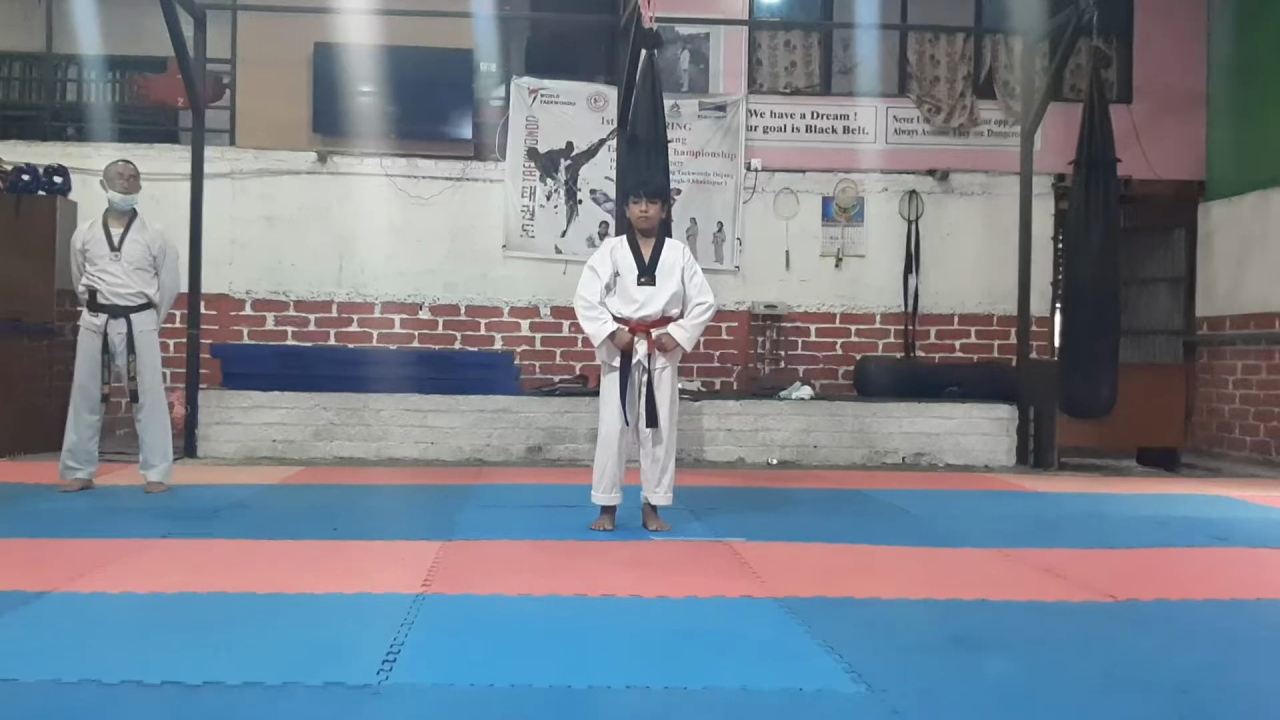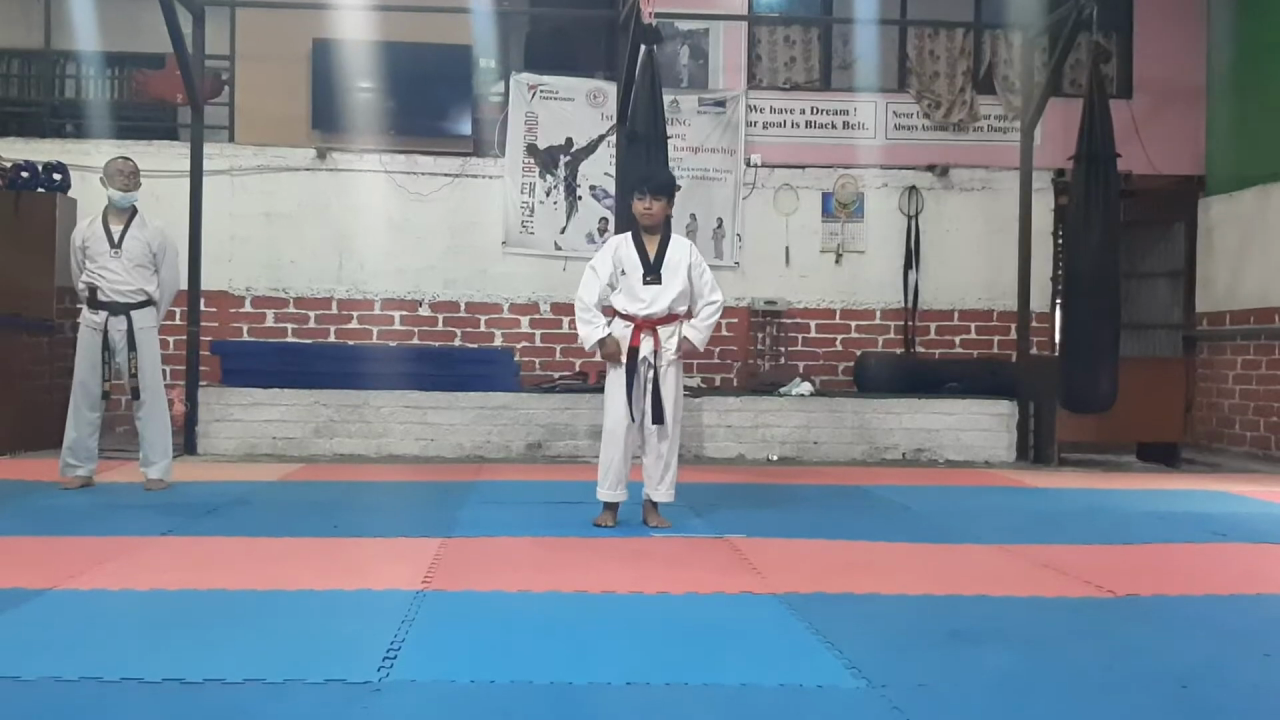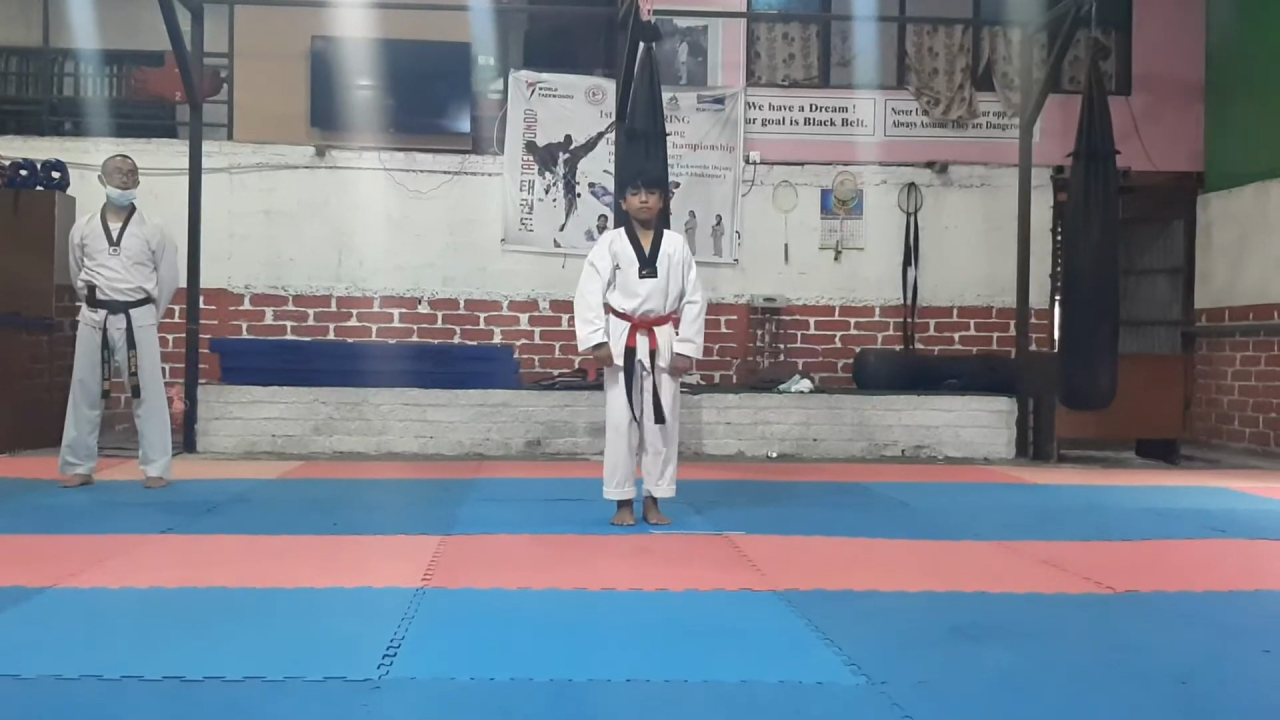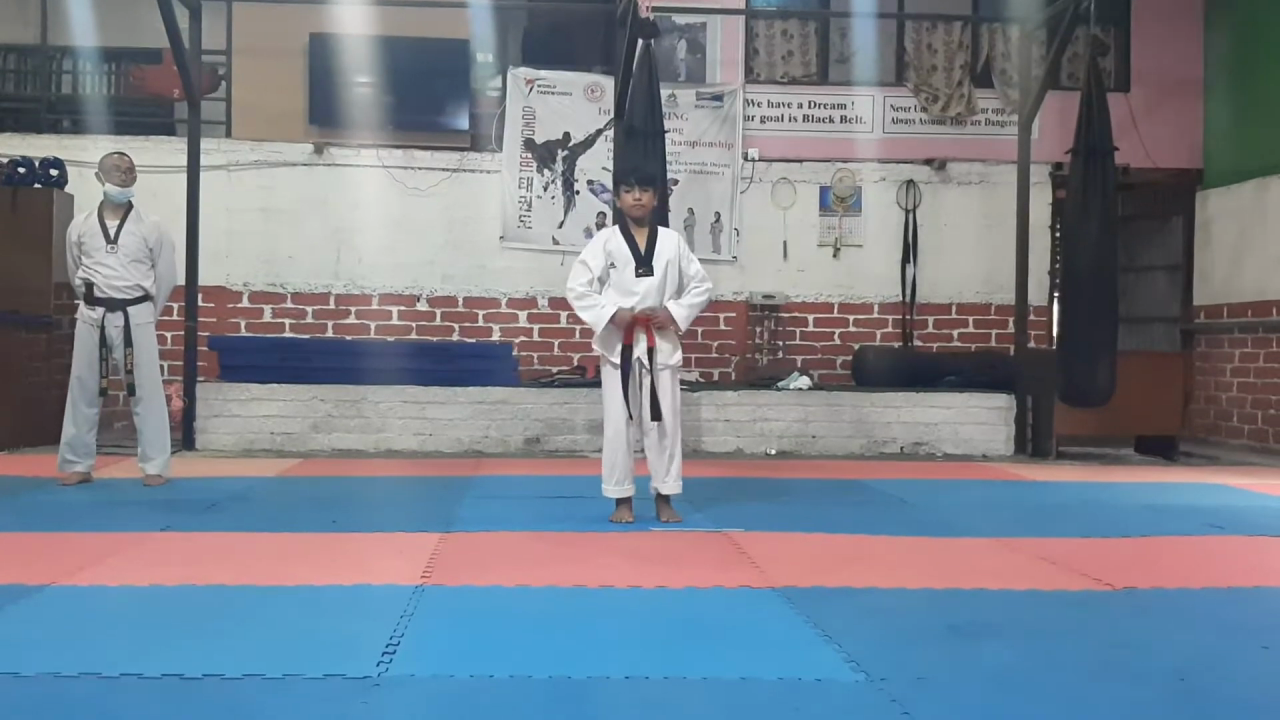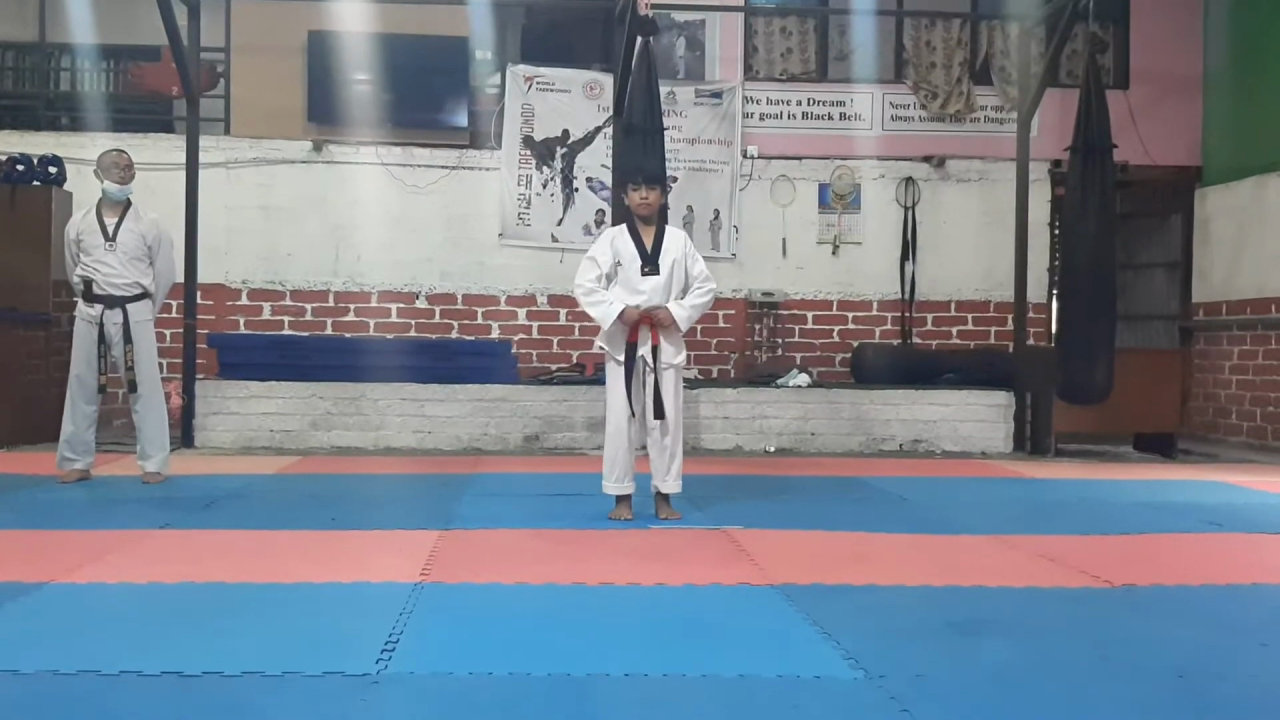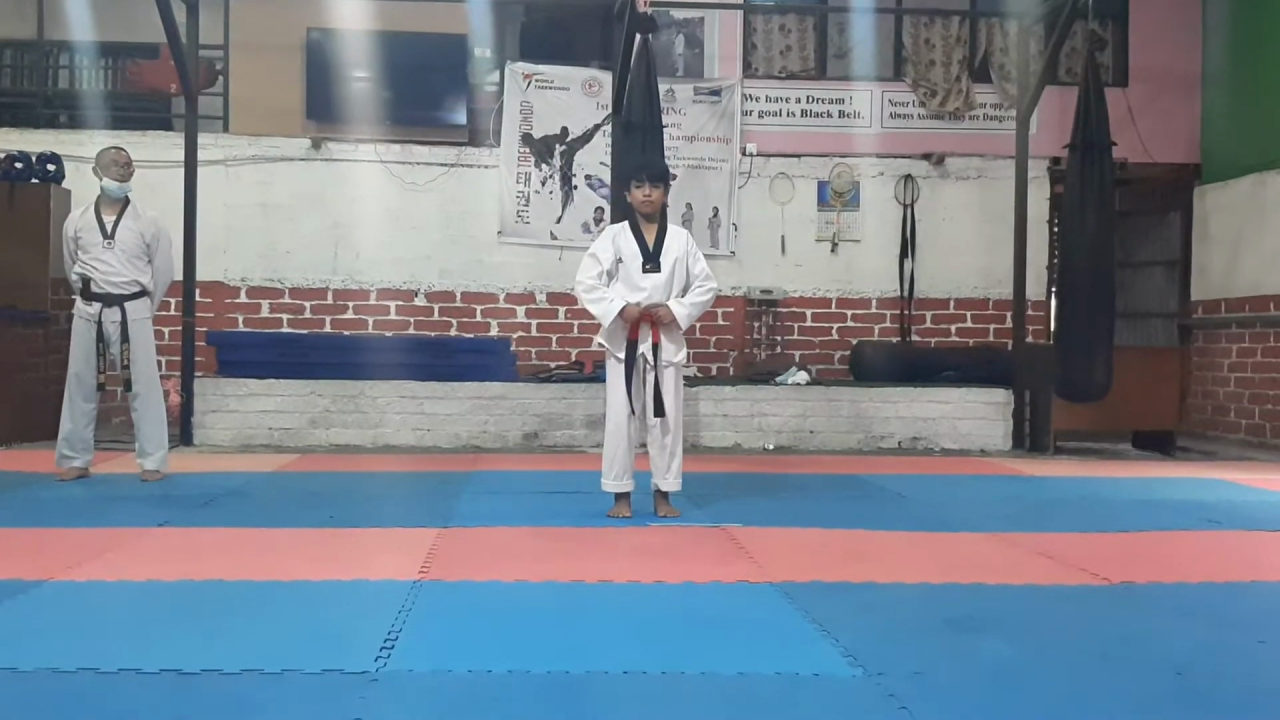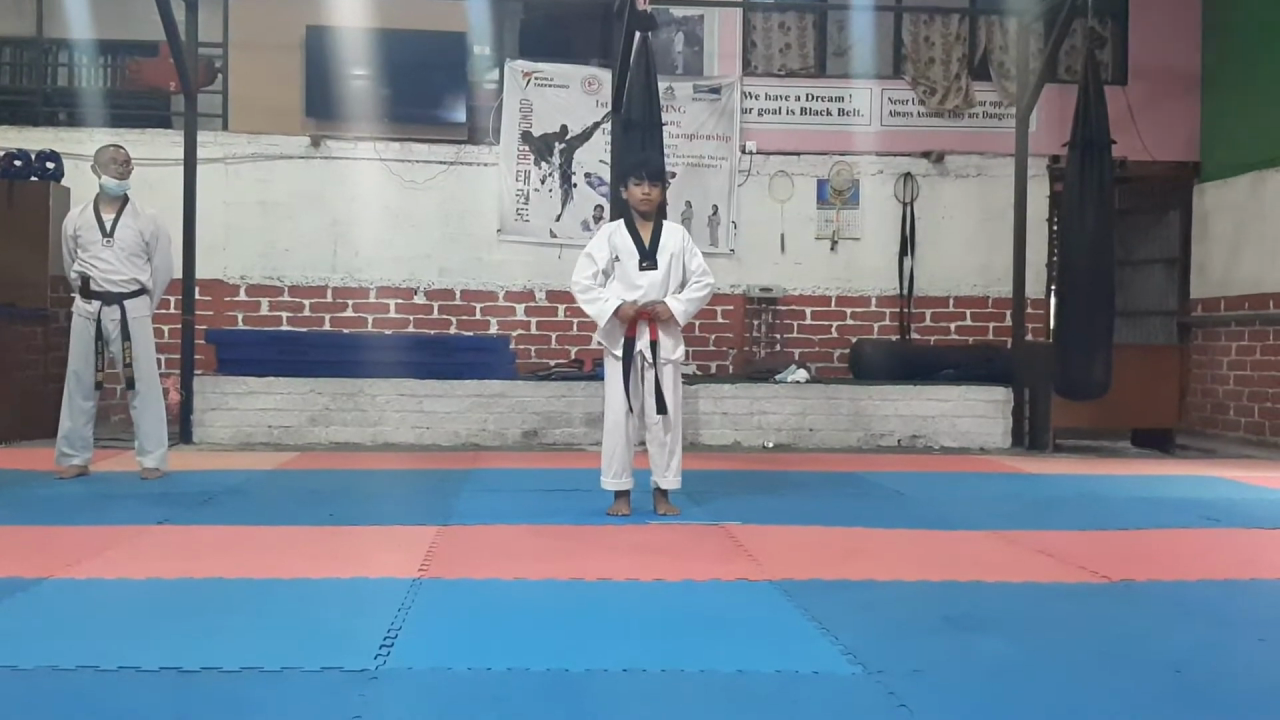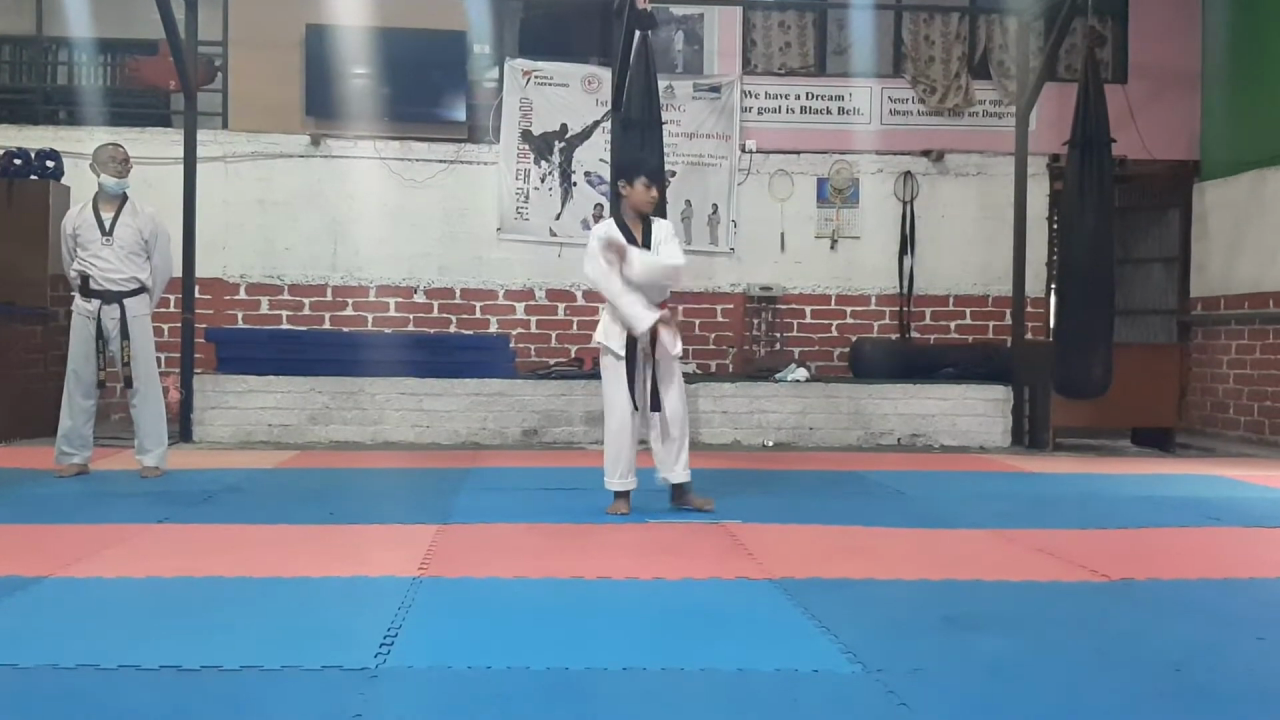
dt=0.4s
person 1, frame 1
left shoulder: (679, 253)
right shoulder: (611, 250)
left elbow: (704, 301)
right elbow: (586, 299)
left wrist: (679, 335)
right wrist: (611, 333)
left hip: (661, 350)
right hip: (620, 349)
left knee: (660, 429)
right knee: (613, 428)
left ankle: (652, 506)
right ankle: (607, 507)
person 1, frame 2
left shoulder: (685, 250)
right shoulder: (617, 247)
left elbow: (711, 298)
right elbow: (587, 297)
left wrist: (694, 336)
right wrist: (601, 337)
left hip: (667, 345)
right hip: (626, 343)
left knee: (663, 427)
right knee: (619, 425)
left ankle: (653, 504)
right ankle: (610, 504)
person 1, frame 3
left shoulder: (676, 244)
right shoulder: (611, 243)
left elbow: (693, 300)
right elbow: (589, 295)
left wrist: (687, 348)
right wrist: (597, 341)
left hip: (662, 343)
right hip: (622, 341)
left knee: (661, 424)
right knee: (622, 423)
left ankle: (652, 500)
right ankle: (623, 502)
person 1, frame 4
left shoulder: (672, 241)
right shoulder: (606, 241)
left elbow: (701, 285)
right elbow: (577, 288)
left wrist: (675, 314)
right wrist: (611, 314)
left hip: (660, 341)
right hip: (618, 341)
left knee: (664, 420)
right knee: (618, 421)
left ankle: (664, 496)
right ankle: (622, 498)
person 1, frame 5
left shoulder: (680, 243)
right shoulder: (612, 241)
left elbow: (704, 287)
right elbow: (585, 285)
left wrist: (676, 315)
right wrist: (619, 313)
left hip: (666, 343)
right hip: (623, 342)
left knee: (665, 421)
right knee: (620, 420)
left ankle: (664, 495)
right ankle: (621, 495)
person 1, frame 6
left shoulder: (681, 238)
right shoulder: (614, 236)
left elbow: (706, 286)
right elbow: (586, 282)
left wrist: (677, 311)
right wrist: (619, 309)
left hip: (665, 339)
right hip: (624, 338)
left knee: (666, 417)
right knee: (620, 417)
left ankle: (663, 493)
right ankle: (621, 494)
person 1, frame 7
left shoulder: (677, 235)
right shoulder: (610, 234)
left elbow: (703, 281)
right elbow: (582, 282)
left wrist: (675, 307)
right wrist: (614, 307)
left hip: (663, 335)
right hip: (622, 334)
left knee: (665, 415)
right knee: (619, 414)
left ankle: (662, 491)
right ankle: (621, 492)
person 1, frame 8
left shoulder: (663, 229)
right shoulder: (604, 234)
left elbow: (674, 267)
right elbow: (613, 285)
left wrist: (632, 259)
right wrist: (649, 320)
left hip: (659, 329)
right hip: (622, 330)
left knee: (671, 410)
right knee: (620, 413)
left ankle: (680, 487)
right ankle: (621, 491)
person 2, frame 1
left shoulder: (153, 235)
right shoulder: (85, 233)
left elbow: (169, 283)
right elbow: (79, 280)
left wrist: (148, 318)
right wrist: (98, 313)
left hip: (138, 325)
right hip: (96, 324)
left knee: (149, 398)
right knee: (85, 397)
left ankle: (156, 473)
right ankle: (79, 471)
person 2, frame 2
left shoulder: (153, 233)
right shoulder: (85, 230)
left elbow: (169, 280)
right elbow: (79, 277)
left wrist: (149, 316)
right wrist: (98, 309)
left hip: (138, 322)
right hip: (96, 321)
left knee: (148, 395)
right knee: (86, 394)
left ankle: (156, 470)
right ankle: (79, 468)
person 2, frame 3
left shoulder: (152, 229)
right shoulder: (83, 228)
left elbow: (168, 278)
right elbow: (78, 275)
left wrist: (147, 313)
right wrist: (97, 307)
left hip: (137, 320)
right hip: (95, 320)
left knee: (148, 393)
right knee: (85, 393)
left ankle: (156, 468)
right ankle: (79, 466)
person 2, frame 4
left shoulder: (150, 227)
right shoulder: (81, 226)
left elbow: (166, 275)
right elbow: (76, 272)
left wrist: (146, 311)
right wrist: (95, 304)
left hip: (135, 317)
right hip: (92, 317)
left knee: (147, 391)
right knee: (83, 390)
left ankle: (155, 466)
right ankle: (77, 464)
person 2, frame 5
left shoulder: (148, 224)
right shoulder: (79, 223)
left elbow: (165, 273)
right elbow: (74, 270)
left wrist: (144, 308)
right wrist: (94, 303)
left hip: (133, 315)
right hip: (91, 315)
left knee: (145, 388)
right knee: (82, 388)
left ankle: (153, 463)
right ankle: (76, 462)
person 2, frame 6
left shoulder: (147, 222)
right shoulder: (77, 221)
left elbow: (163, 270)
right elbow: (72, 268)
left wrist: (143, 306)
right wrist: (92, 300)
left hip: (131, 313)
right hip: (89, 313)
left knee: (144, 386)
right knee: (81, 386)
left ankle: (152, 461)
right ankle: (75, 459)
person 2, frame 7
left shoulder: (146, 220)
right shoulder: (76, 218)
left elbow: (162, 268)
right elbow: (72, 266)
left wrist: (142, 304)
right wrist: (92, 299)
left hip: (131, 311)
right hip: (89, 311)
left knee: (143, 384)
right knee: (80, 384)
left ankle: (152, 459)
right ankle: (75, 457)
person 2, frame 8
left shoulder: (145, 218)
right shoulder: (75, 218)
left elbow: (162, 267)
right elbow: (70, 265)
left wrist: (142, 302)
right wrist: (90, 297)
left hip: (130, 309)
right hip: (88, 309)
left knee: (143, 383)
right knee: (80, 383)
left ankle: (152, 457)
right ankle: (74, 456)
